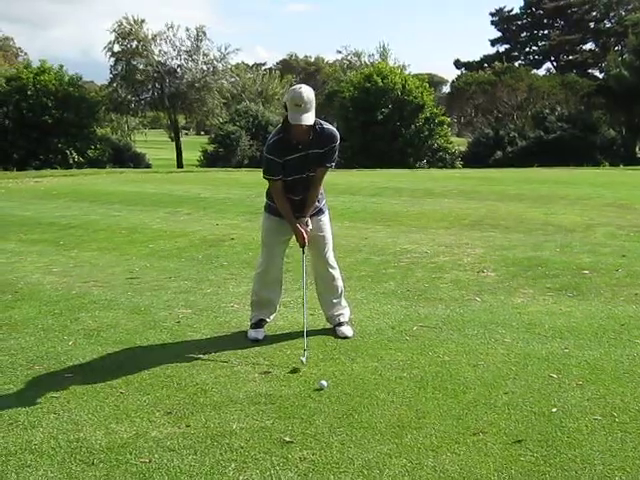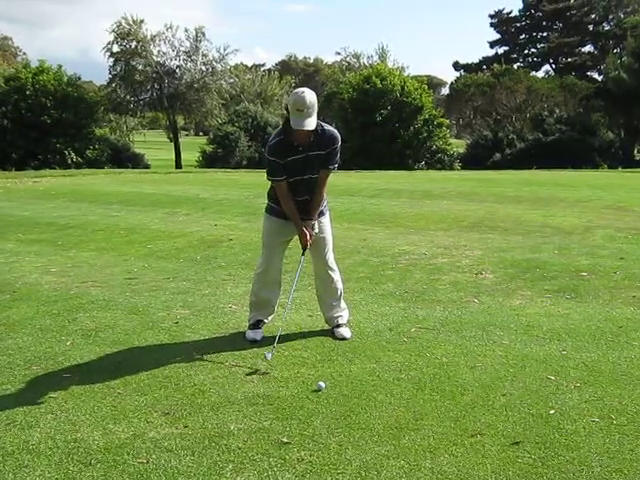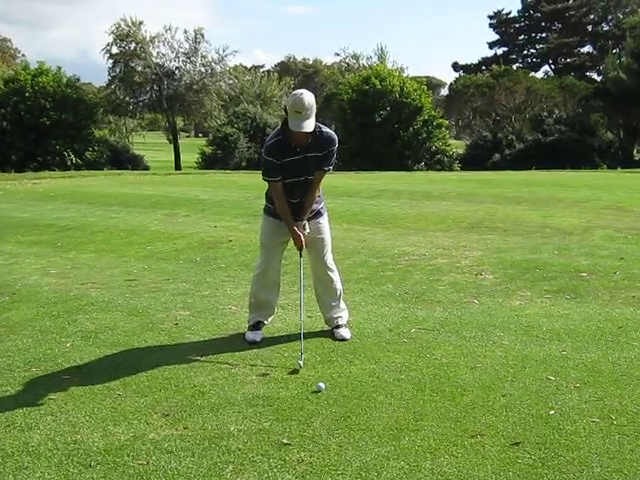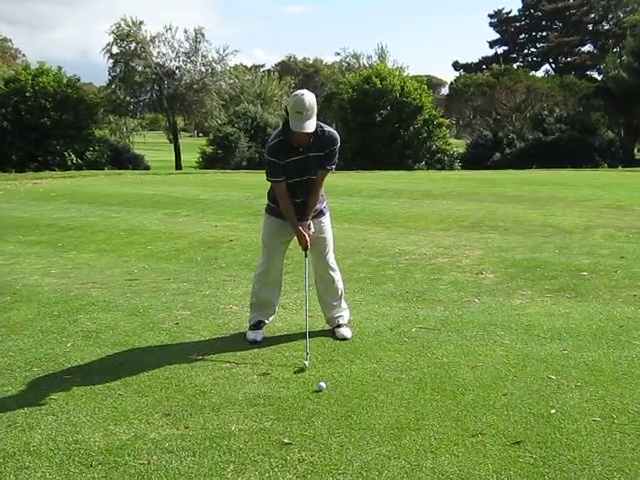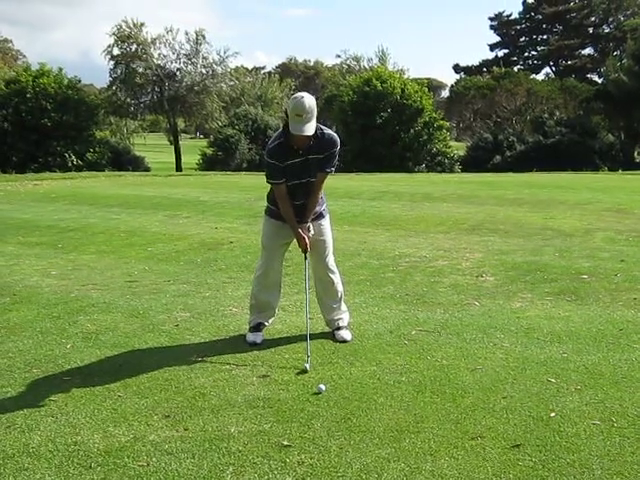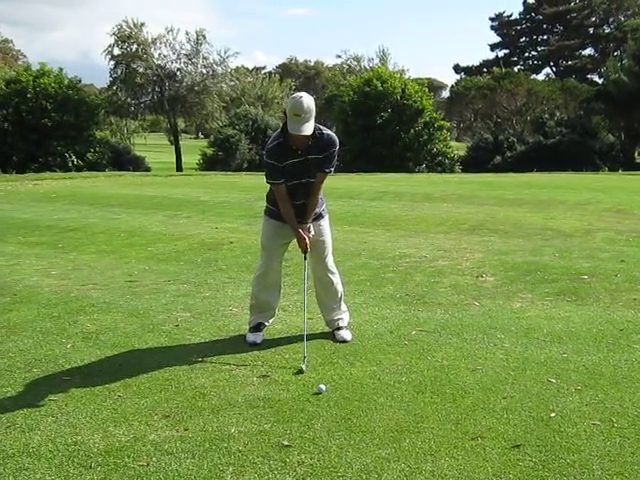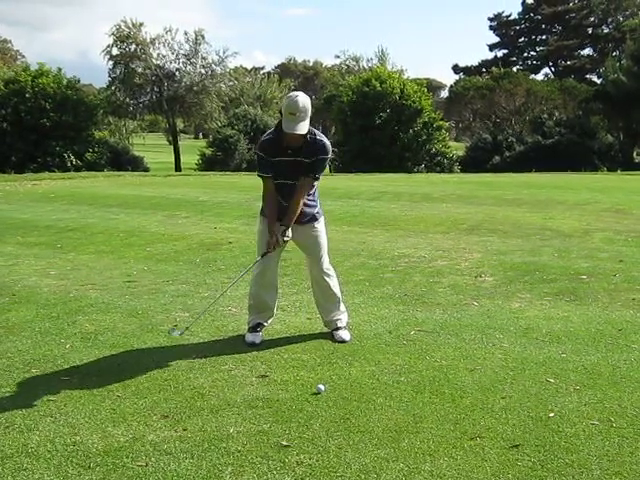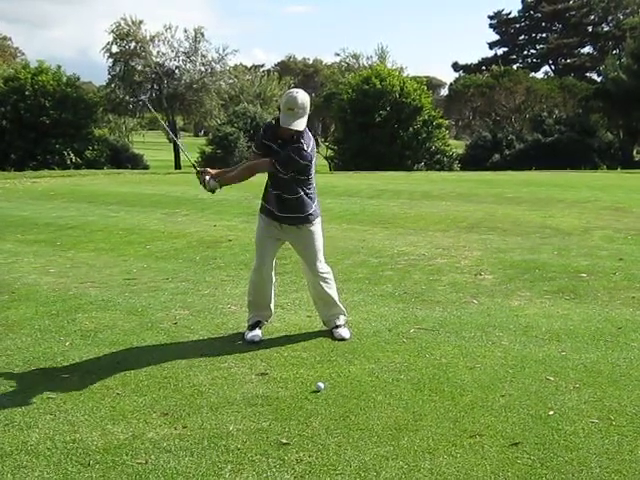
dt=0.3s
person 1, frame 1
left shoulder: (329, 136)
right shoulder: (274, 144)
left elbow: (317, 181)
right elbow: (277, 190)
left wrist: (306, 219)
right wrist: (294, 225)
left hip: (315, 210)
right hip: (279, 212)
left knee: (326, 263)
right knee: (268, 265)
left ankle: (339, 317)
right ankle: (259, 319)
person 1, frame 2
left shoulder: (330, 138)
right shoulder: (276, 145)
left elbow: (321, 184)
right elbow: (282, 192)
left wrist: (311, 221)
right wrist: (299, 227)
left hip: (316, 212)
right hip: (280, 213)
left knee: (326, 265)
right knee: (268, 266)
left ankle: (337, 318)
right ankle: (257, 319)
person 1, frame 3
left shoulder: (327, 139)
right shoulder: (273, 146)
left elbow: (315, 185)
right elbow: (277, 192)
left wrist: (303, 222)
right wrist: (291, 228)
left hip: (313, 212)
right hip: (277, 215)
left knee: (325, 265)
right knee: (267, 266)
left ankle: (337, 319)
right ankle: (257, 321)
person 1, frame 4
left shoulder: (329, 138)
right shoulder: (275, 146)
left elbow: (318, 184)
right elbow: (281, 192)
left wrist: (307, 221)
right wrist: (296, 228)
left hip: (316, 212)
right hip: (280, 214)
left knee: (326, 265)
right knee: (269, 266)
left ankle: (338, 318)
right ankle: (258, 320)
person 1, frame 5
left shoulder: (329, 141)
right shoulder: (275, 148)
left elbow: (318, 186)
right elbow: (281, 195)
left wrist: (307, 224)
right wrist: (297, 231)
left hip: (316, 214)
right hip: (279, 216)
left knee: (326, 267)
right knee: (268, 268)
left ankle: (338, 320)
right ankle: (258, 321)
person 1, frame 6
left shoulder: (328, 141)
right shoulder: (274, 149)
left elbow: (317, 186)
right elbow: (281, 195)
left wrist: (307, 224)
right wrist: (296, 230)
left hip: (315, 215)
right hip: (279, 216)
left knee: (325, 268)
right knee: (268, 268)
left ankle: (338, 321)
right ankle: (258, 322)
person 1, frame 7
left shoulder: (321, 146)
right shoulder: (266, 145)
left elbow: (301, 192)
right elbow: (269, 191)
left wrist: (288, 227)
right wrist: (269, 231)
left hip: (308, 217)
right hip: (274, 216)
left knee: (321, 269)
right knee: (264, 269)
left ankle: (336, 320)
right ankle: (257, 321)
person 1, frame 8
left shoulder: (302, 149)
right shoulder: (270, 130)
left elbow: (258, 167)
right elbow: (253, 162)
left wrist: (220, 180)
right wrist: (220, 175)
left hip: (303, 219)
right hip: (271, 214)
left knee: (317, 270)
right knee: (262, 268)
left ankle: (335, 319)
right ankle: (257, 319)
